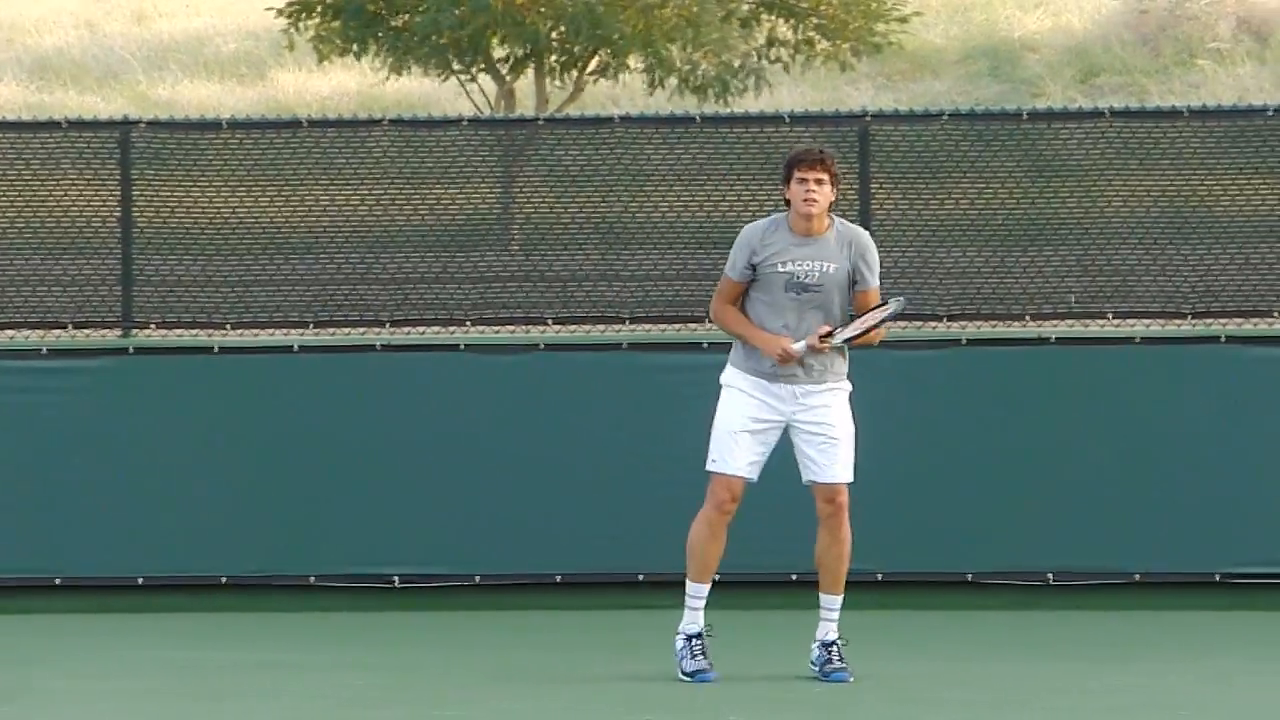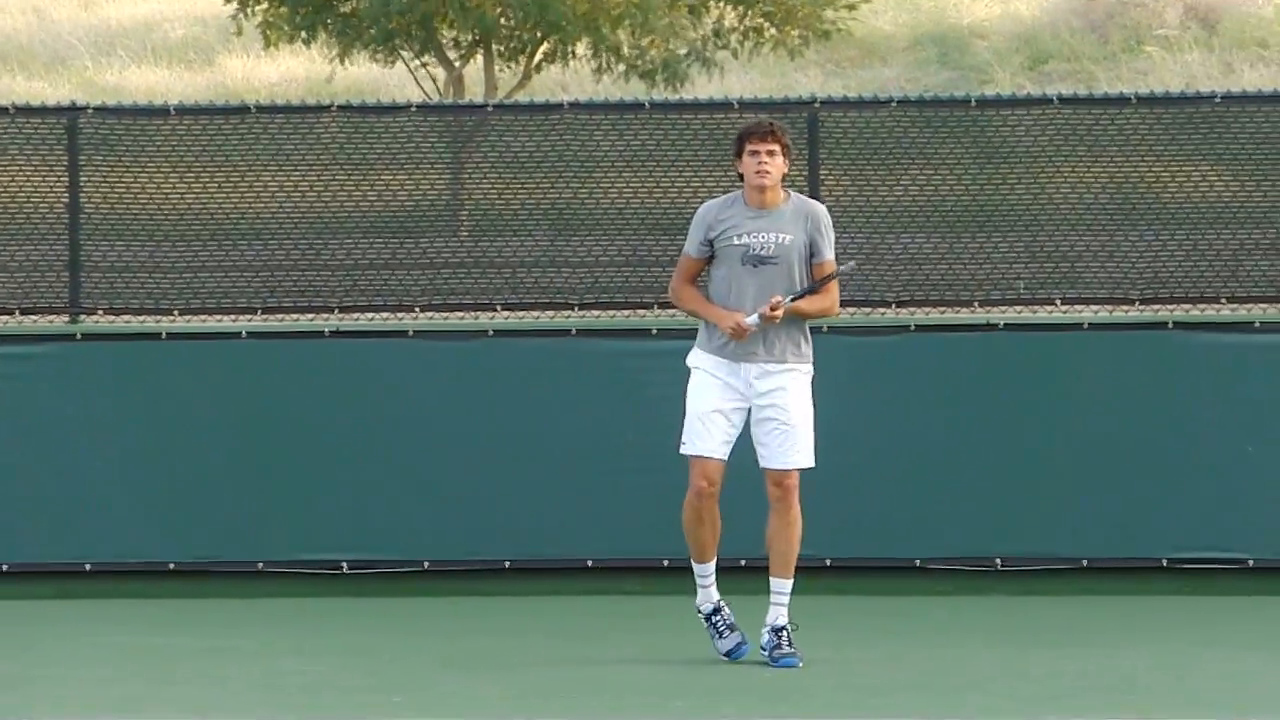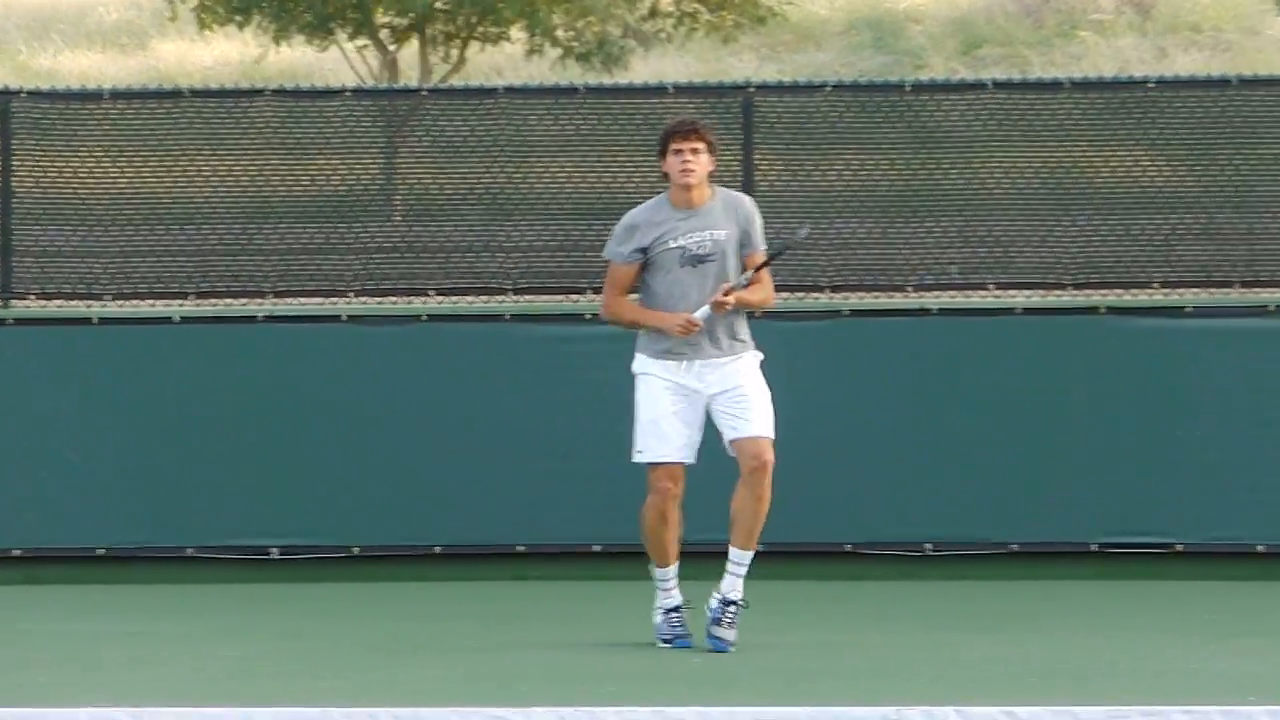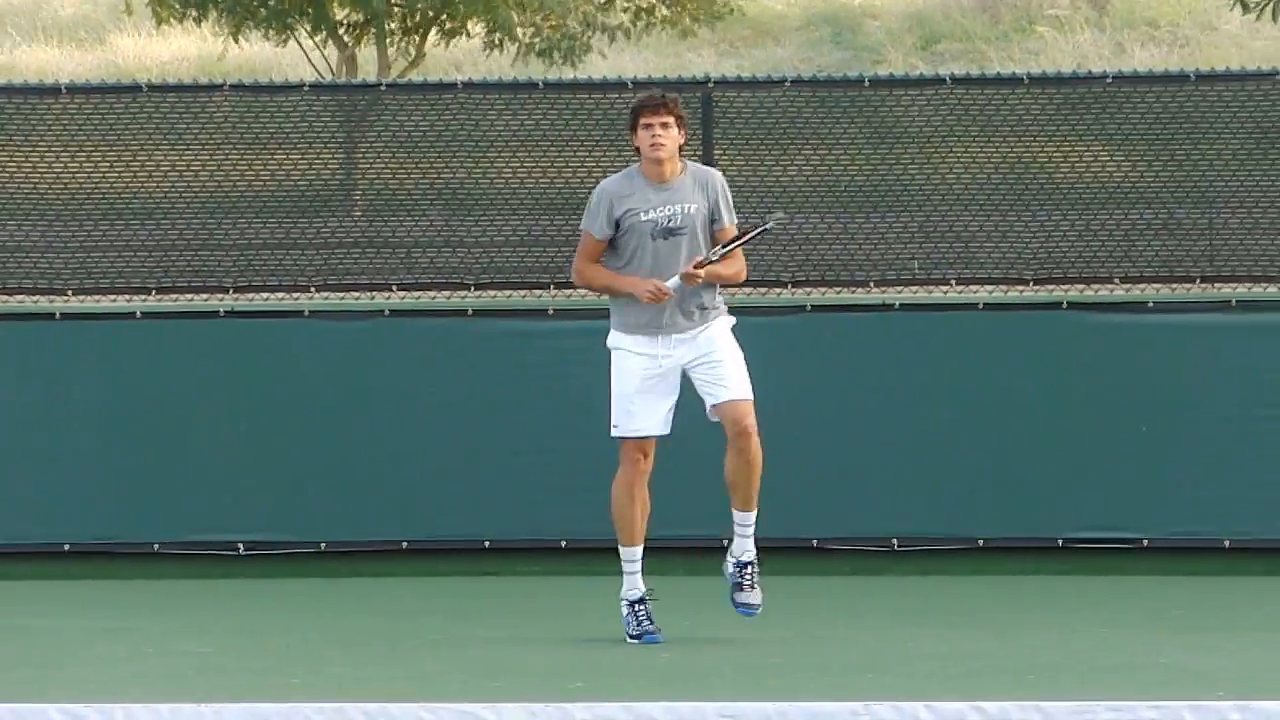
dt=0.2s
person 1, frame 1
left shoulder: (856, 243)
right shoulder: (756, 237)
left elbow: (870, 325)
right elbow: (721, 307)
left wrist: (832, 338)
right wrist: (767, 341)
left hip: (823, 390)
right hip: (754, 384)
left knee: (834, 505)
right knee: (721, 500)
left ankle: (828, 639)
right ankle: (692, 628)
person 1, frame 2
left shoulder: (812, 216)
right shoulder: (713, 215)
left elbow: (830, 301)
right elbow: (679, 287)
left wrist: (789, 308)
right wrist: (718, 316)
left hip: (784, 371)
right hip: (717, 367)
left knee: (784, 491)
right knee: (703, 485)
left ankle: (777, 625)
right ankle: (708, 601)
person 1, frame 3
left shoulder: (740, 209)
right shoulder: (639, 221)
left elbow: (765, 291)
right elbow: (611, 303)
left wrist: (737, 297)
right wrist: (661, 319)
left hip: (731, 360)
right hip: (664, 368)
left knee: (758, 461)
right knee: (665, 488)
left ankle: (729, 595)
right ankle: (667, 602)
person 1, frame 4
left shoulder: (709, 182)
right shoulder: (612, 192)
left elbow: (737, 266)
right elbow: (583, 269)
left wrist: (708, 272)
right wrist: (633, 284)
left hip: (705, 329)
right hip: (638, 340)
left knee: (743, 427)
right knee: (635, 461)
left ankle: (743, 551)
right ankle: (633, 592)
